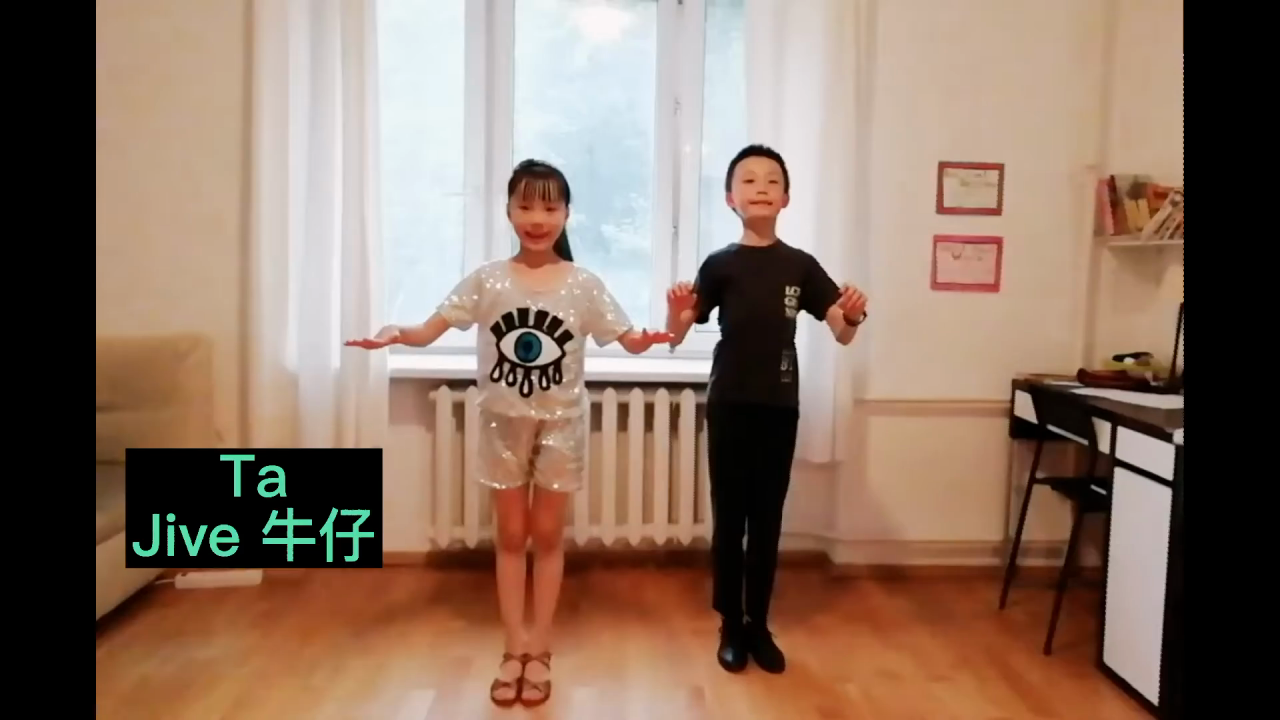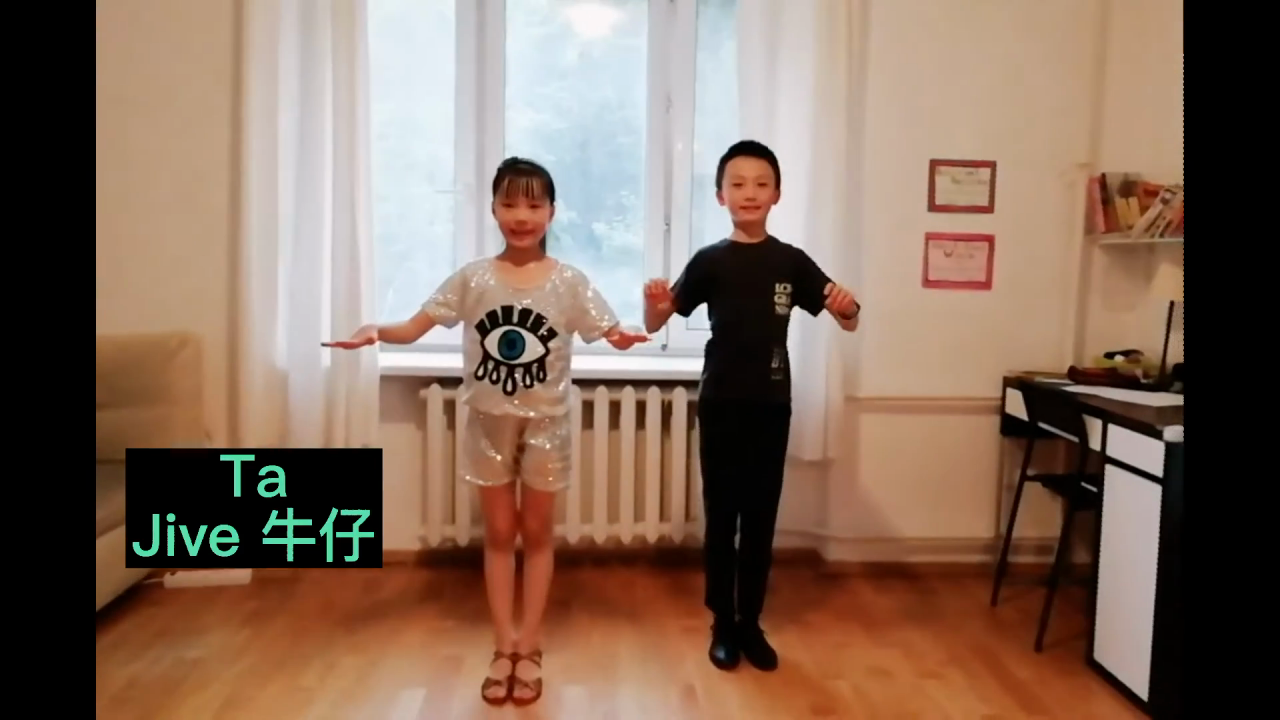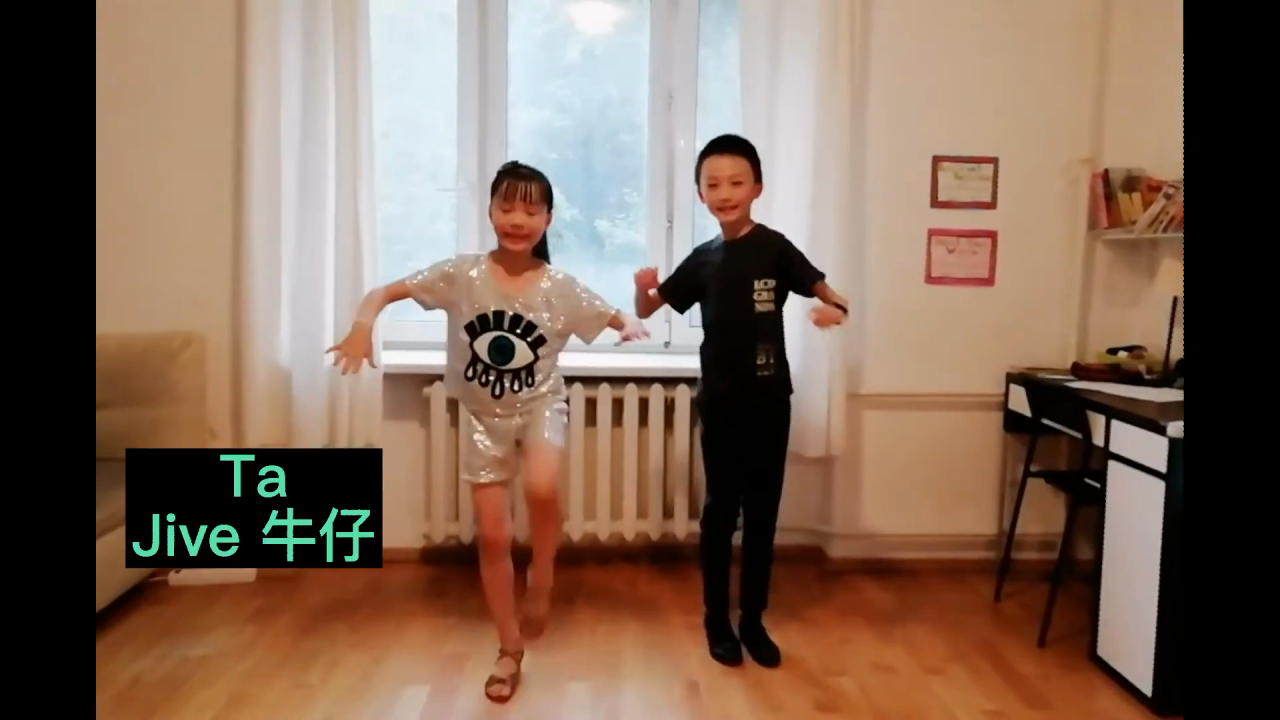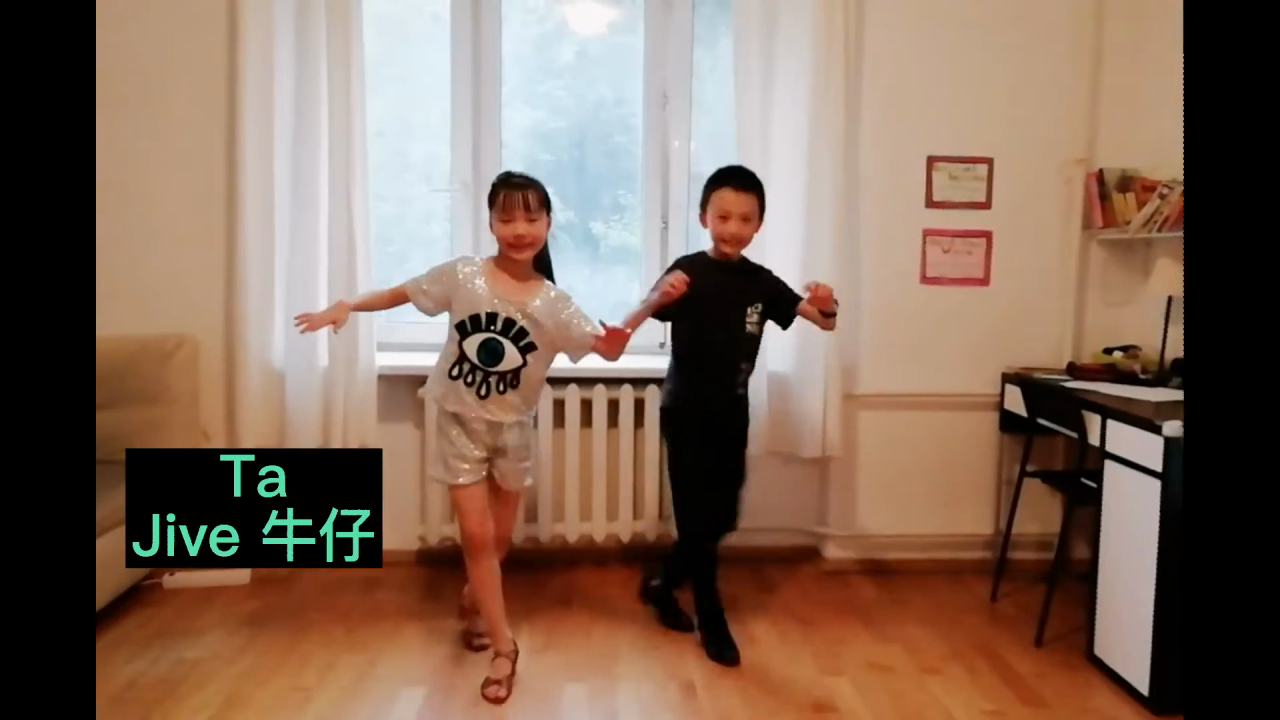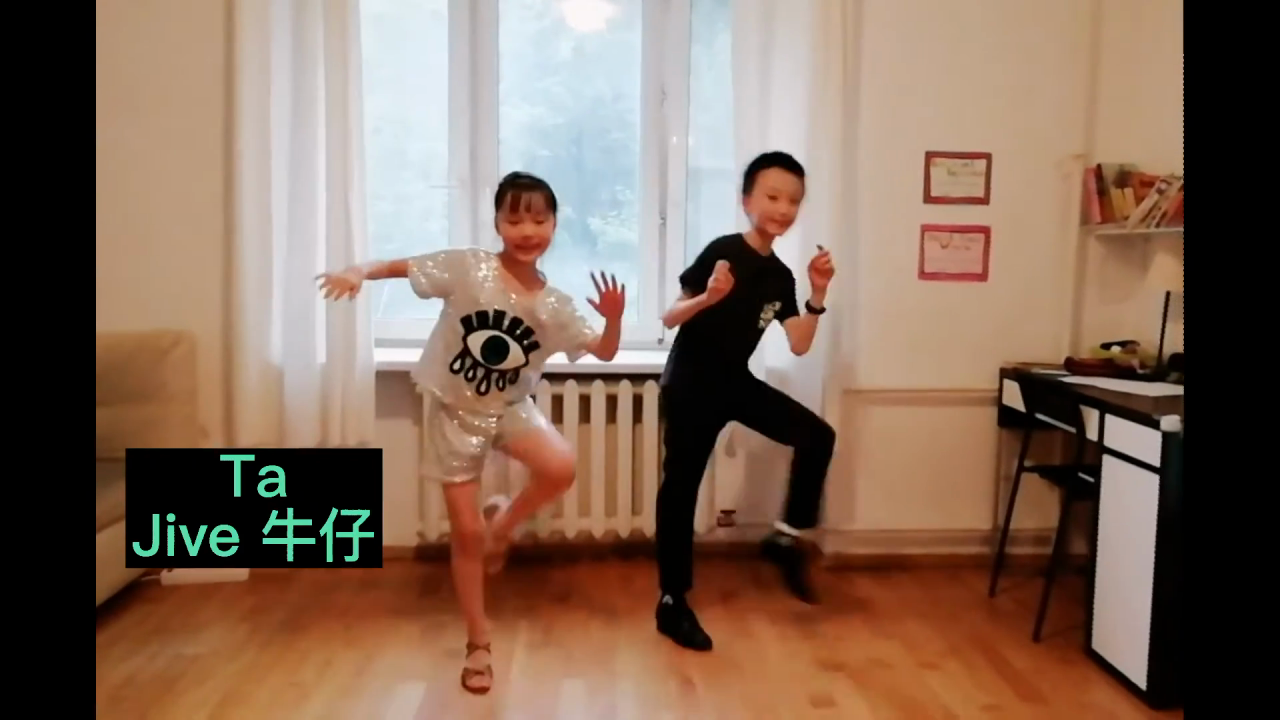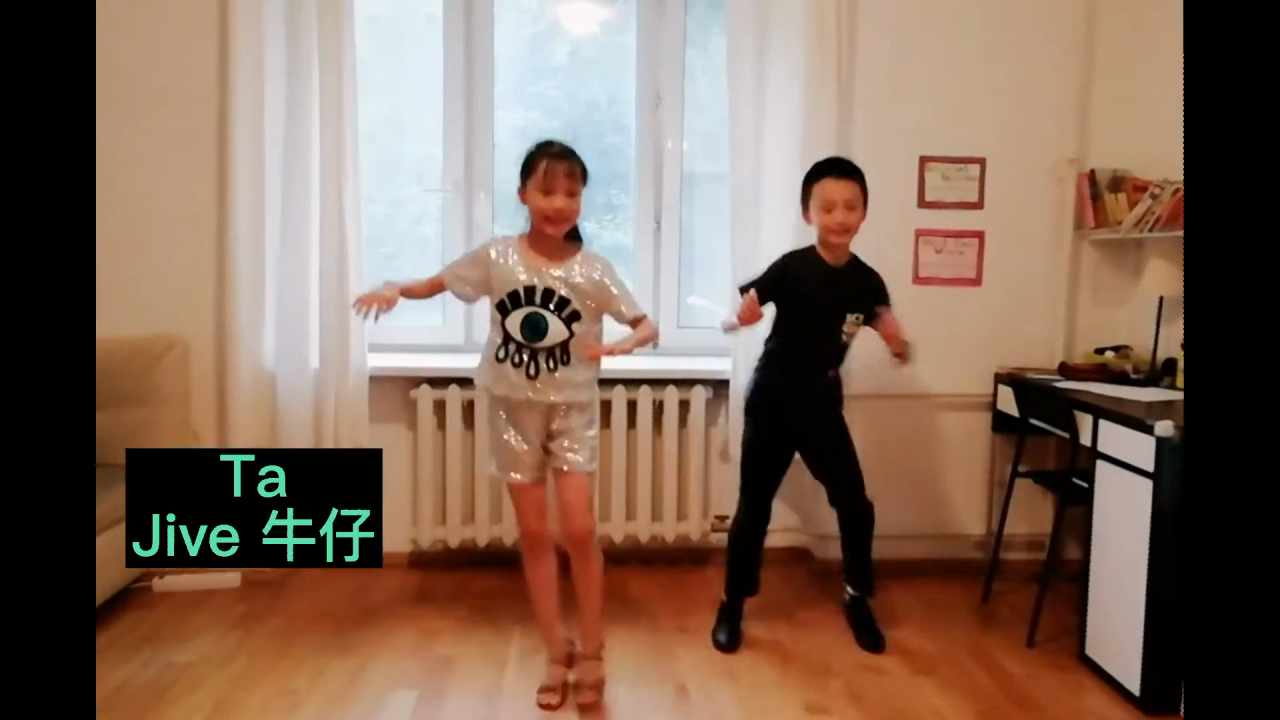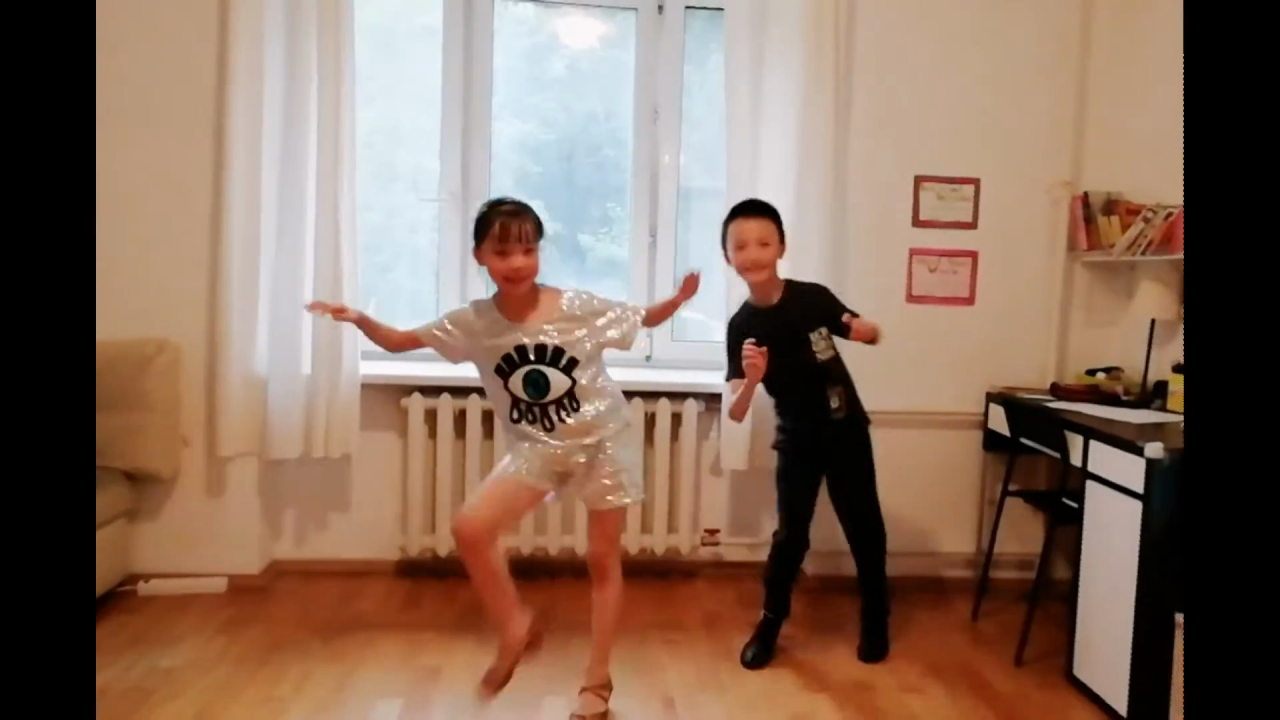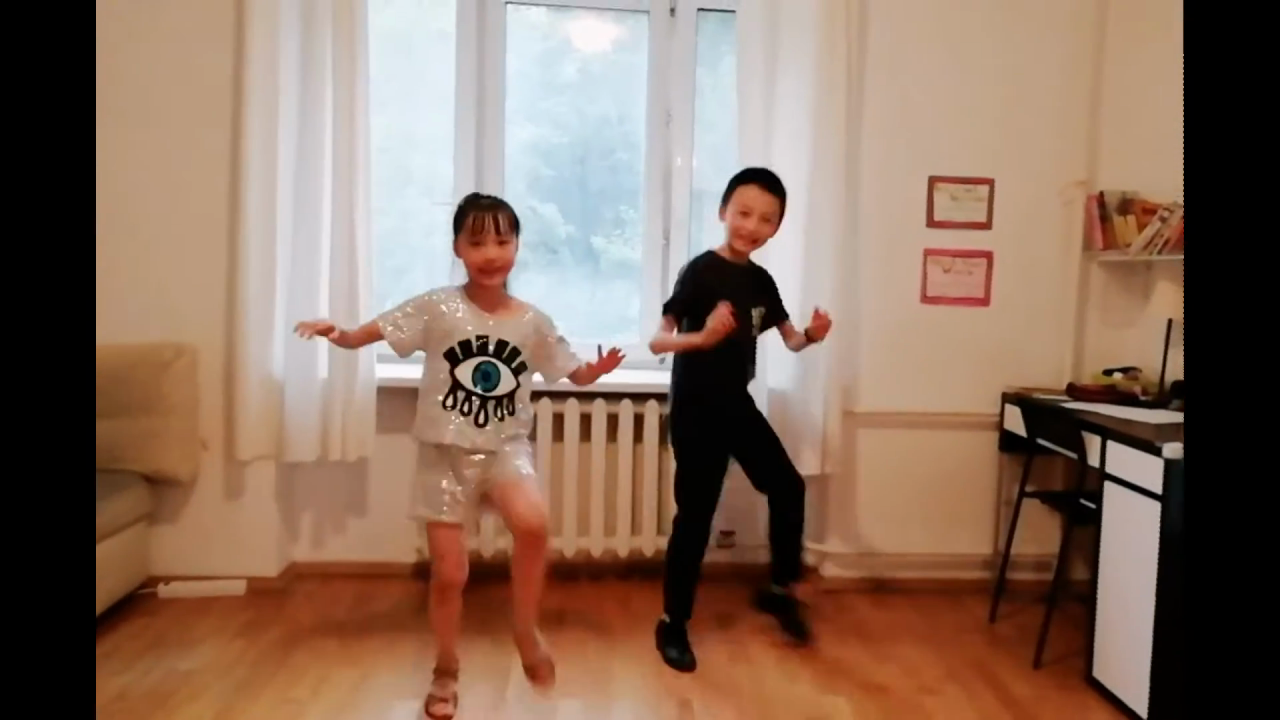
dt=0.5s
person 1, frame 1
left shoulder: (583, 285)
right shoulder: (487, 280)
left elbow: (629, 340)
right elbow: (429, 331)
left wrist: (650, 338)
right wrist: (396, 332)
left hip: (560, 423)
right hip: (504, 423)
left knee: (547, 535)
right knee: (510, 535)
left ankle: (539, 650)
right ankle: (513, 649)
person 1, frame 2
left shoulder: (569, 282)
right shoulder: (472, 279)
left elbow: (612, 333)
right elbow: (414, 328)
left wrist: (626, 338)
right wrist: (376, 331)
left hip: (546, 422)
right hip: (490, 422)
left knee: (536, 533)
right knee: (499, 534)
left ankle: (530, 647)
right ankle: (504, 647)
person 1, frame 3
left shoulder: (560, 287)
right shoulder: (460, 274)
left elbow: (617, 318)
right elbow: (385, 291)
left wrist: (634, 325)
right wrist: (362, 324)
left hip: (538, 406)
right hip: (484, 419)
left knee: (544, 491)
right knee: (492, 538)
left ankle: (540, 584)
right ankle: (508, 647)
person 1, frame 4
left shoulder: (554, 303)
right shoulder: (461, 274)
left elbow: (602, 348)
right elbow: (402, 293)
left wrist: (615, 343)
right wrist: (346, 306)
left hip: (514, 426)
right hip: (461, 422)
left knee: (499, 537)
right knee: (478, 536)
left ankle: (472, 602)
right ankle: (504, 649)
person 1, frame 5
left shoulder: (554, 304)
right shoulder: (465, 267)
left elbow: (603, 351)
right elbow: (401, 266)
left wrist: (613, 320)
right wrist: (358, 271)
left hip: (510, 410)
right hip: (454, 412)
left knee: (562, 468)
right knee: (467, 532)
left ankle: (504, 519)
right ankle: (478, 641)
person 1, frame 6
left shoulder: (593, 270)
right shoulder: (495, 257)
left elbow: (643, 323)
right elbow: (435, 285)
left wrist: (617, 343)
right wrist: (394, 289)
left hip: (573, 408)
right hip: (514, 409)
left knee: (579, 530)
right knee: (534, 535)
left ankle: (591, 651)
right ankle: (559, 651)
person 1, frame 7
left shoulder: (580, 308)
right shoulder: (473, 322)
left elbow: (646, 318)
right elbow: (399, 341)
left wrist: (677, 299)
right wrist: (358, 318)
left hip: (600, 441)
right hip: (535, 447)
left knee: (603, 562)
right knee: (468, 530)
right ankle: (516, 628)
person 1, frame 8
left shoulder: (534, 323)
right shoulder: (436, 308)
left elbow: (575, 374)
right elbow: (364, 334)
left wrist: (599, 368)
right wrist: (335, 333)
left hip: (506, 446)
right hip: (444, 451)
left knee: (534, 522)
right knee: (447, 574)
left ankle: (526, 630)
right ankle: (446, 669)
person 2, frame 1
left shoulder: (800, 265)
right shoulder: (720, 264)
left elbow: (842, 333)
right elbow: (676, 337)
left wrist: (854, 313)
right wrist: (676, 310)
left hip: (780, 407)
right hip: (729, 405)
left knee: (767, 519)
right knee: (729, 517)
left ankle: (758, 625)
right ankle: (731, 626)
person 2, frame 2
left shoulder: (791, 261)
right shoulder: (710, 260)
left elbow: (848, 320)
right elbow: (655, 324)
left wrist: (846, 304)
right wrist: (653, 303)
left hip: (771, 406)
right hip: (721, 404)
left knee: (761, 517)
right knee: (721, 516)
left ankle: (749, 623)
right ankle: (722, 624)
person 2, frame 3
left shoulder: (775, 248)
right shoulder: (702, 260)
left elbow: (824, 291)
right elbow: (647, 309)
left wrist: (835, 309)
right wrist: (644, 290)
left hip: (769, 399)
right hip: (719, 401)
left knee: (762, 512)
right knee: (721, 510)
left ankle: (753, 620)
right ankle: (717, 619)
person 2, frame 4
left shoulder: (764, 282)
right shoulder: (690, 270)
left elbow: (823, 323)
right elbow: (631, 325)
left wrist: (824, 309)
right wrist: (660, 299)
left hip: (731, 414)
right hip: (687, 411)
left knee: (720, 514)
right knee: (698, 515)
left ankle: (661, 582)
right ankle: (711, 619)
person 2, frame 5
left shoulder: (781, 276)
right shoulder: (723, 253)
left elbow: (800, 344)
right elbow: (669, 316)
left wrist: (818, 294)
right wrist: (709, 296)
left hip: (737, 383)
right hip: (689, 385)
left knee: (817, 437)
right knee: (680, 489)
left ankle: (787, 539)
right ankle: (673, 602)
person 2, frame 6
left shoulder: (865, 282)
right shoulder: (791, 267)
left elbow: (899, 346)
right elbow: (733, 310)
left wrist: (898, 342)
right wrist: (743, 314)
left hip: (820, 408)
right hip: (770, 400)
left knee: (856, 507)
right knee: (753, 507)
left ankle: (857, 599)
right ankle: (734, 603)
person 2, frame 7
left shoulder: (813, 298)
right shoulder: (741, 326)
left elbow: (867, 333)
right elbow: (736, 413)
left wrist: (865, 330)
right wrist: (750, 380)
left hip: (846, 430)
right hip: (797, 435)
left knee: (865, 528)
right knee: (792, 532)
left ankle: (875, 619)
right ankle: (771, 621)
person 2, frame 8
left shoulder: (761, 280)
right shoulder: (699, 272)
left elbow: (790, 339)
right elbow: (658, 341)
left wrist: (812, 334)
right wrist: (705, 337)
left hip: (737, 406)
right hip: (694, 410)
left knee: (787, 489)
right knee: (694, 515)
left ankle: (781, 589)
right ankle: (672, 623)
